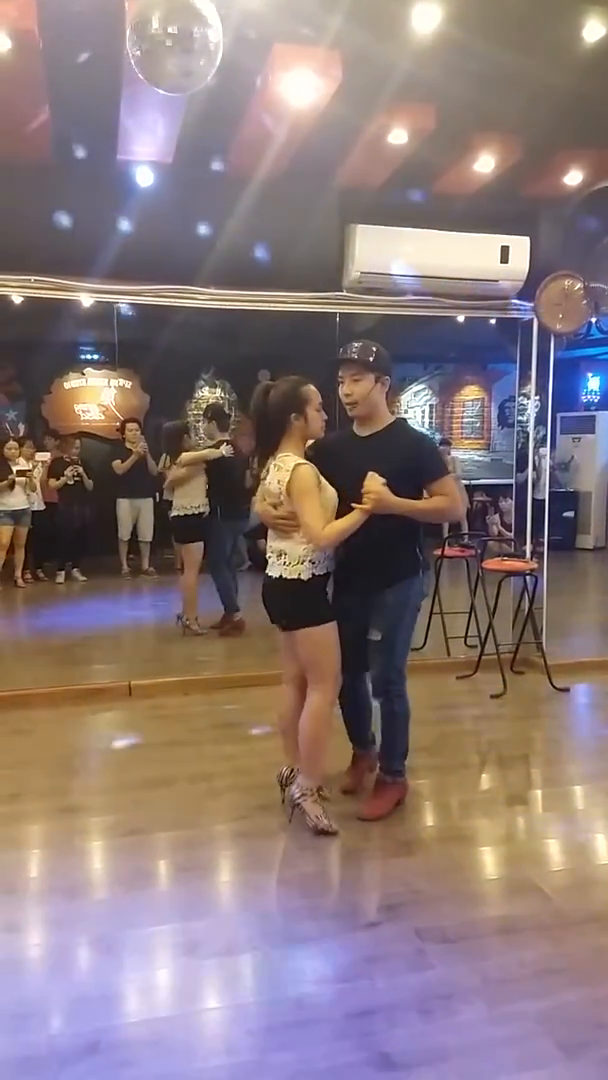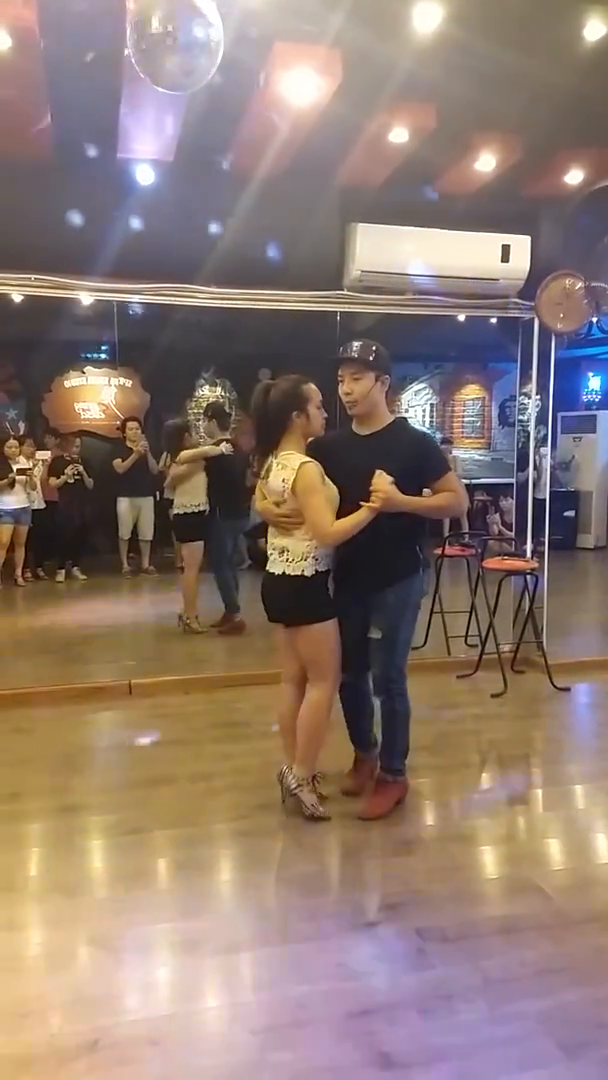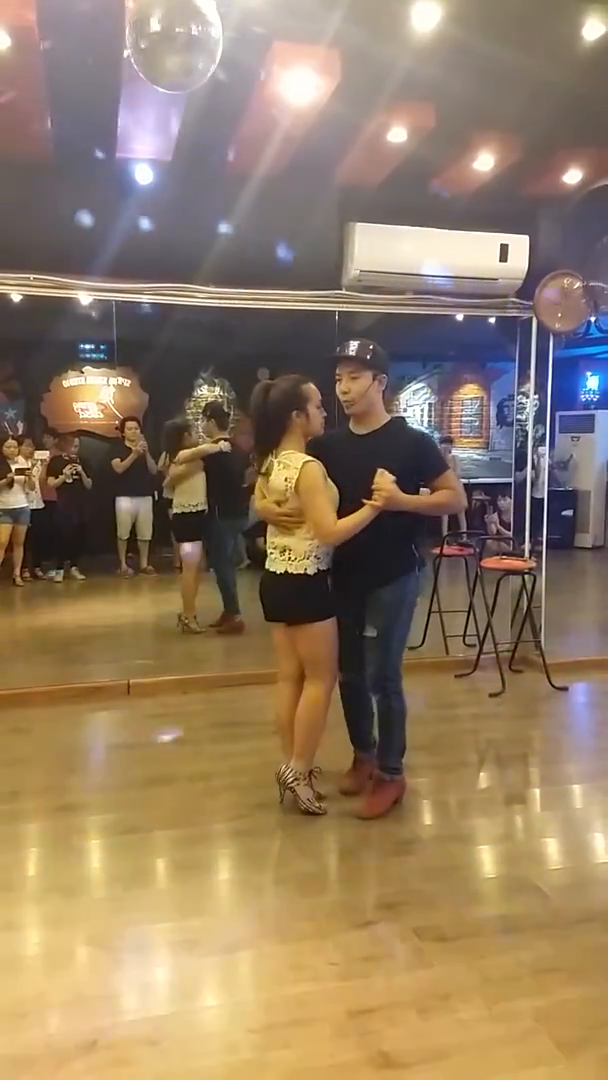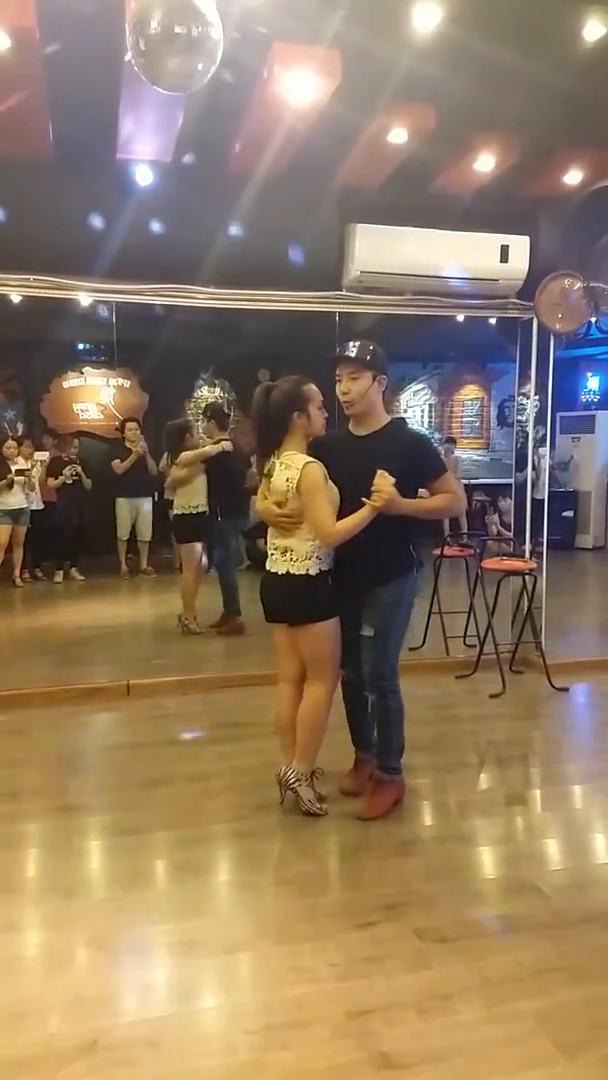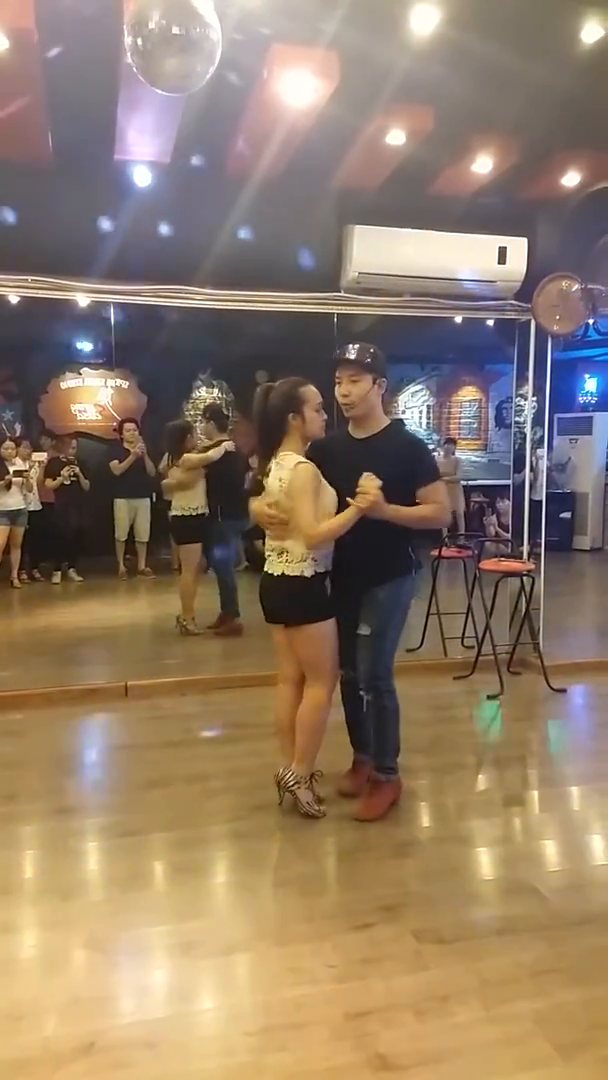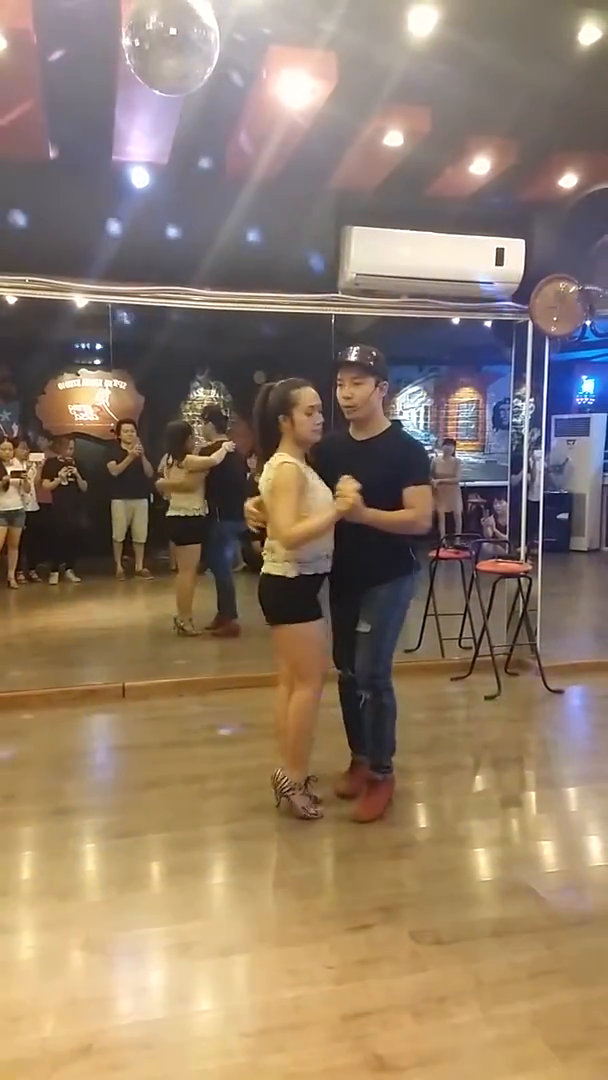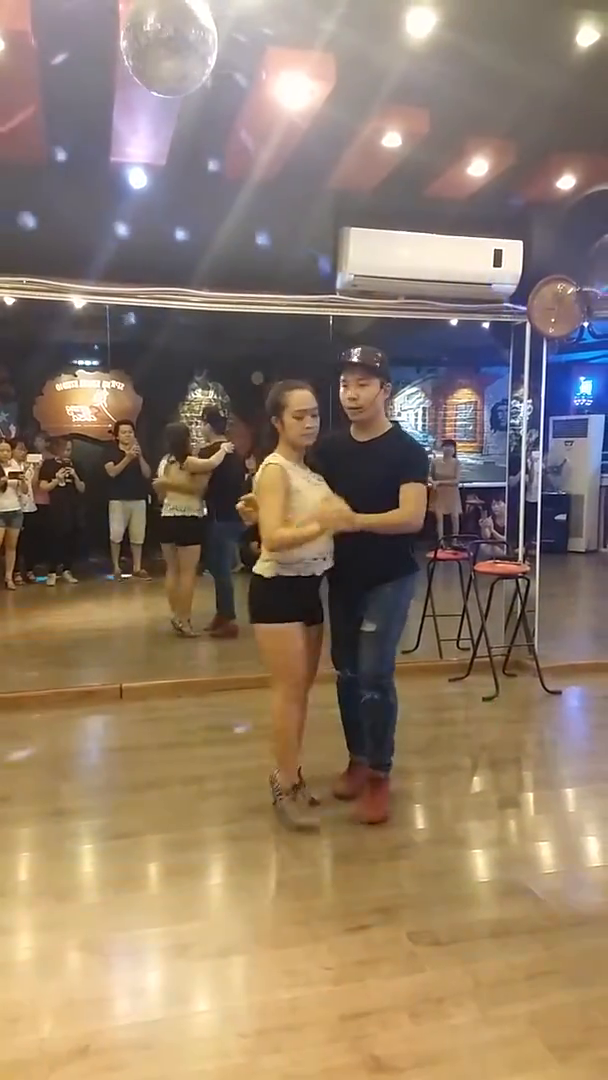
dt=0.1s
person 1, frame 1
left shoulder: (412, 444)
right shoulder: (332, 447)
left elbow: (453, 507)
left wrist: (394, 504)
right wrist: (267, 509)
left hip: (397, 580)
right hip: (349, 578)
left knee: (387, 678)
right knee: (347, 672)
left ankle: (393, 776)
right ankle: (363, 750)
person 1, frame 2
left shoulder: (413, 443)
right shoulder: (330, 446)
left elbow: (457, 501)
left wrist: (401, 502)
right wrist: (267, 507)
left hip: (397, 579)
right hip: (348, 576)
left knee: (388, 677)
right knee: (348, 672)
left ankle: (393, 775)
right ankle: (365, 754)
person 1, frame 3
left shoulder: (411, 442)
right shoulder: (327, 445)
left elbow: (455, 498)
left wrist: (402, 501)
right wrist: (266, 505)
left hip: (393, 577)
right hip: (344, 575)
left knee: (382, 675)
right knee: (349, 672)
left ankle: (391, 774)
right ankle: (363, 755)
person 1, frame 4
left shoulder: (409, 443)
right shoulder: (327, 446)
left elbow: (454, 502)
left wrist: (400, 505)
right wrist: (267, 507)
left hip: (391, 577)
right hip: (344, 574)
left knee: (379, 674)
right knee: (351, 672)
left ankle: (390, 775)
right ankle: (364, 756)
person 1, frame 5
left shoulder: (408, 447)
right shoulder: (328, 448)
left elbow: (440, 513)
left wrist: (385, 509)
right wrist: (264, 507)
left hip: (389, 578)
right hip: (344, 575)
left knee: (375, 674)
right knee: (350, 671)
left ankle: (387, 774)
right ankle: (363, 757)
person 1, frame 6
left shoulder: (406, 449)
right shoulder: (329, 448)
left elbow: (420, 519)
left wrist: (362, 513)
right wrist: (256, 507)
left hip: (389, 578)
right hip: (343, 576)
left knee: (372, 673)
right knee: (348, 671)
left ankle: (382, 774)
right ankle: (360, 758)
person 1, frame 7
left shoulder: (405, 451)
right shoulder: (328, 448)
left elbow: (411, 518)
left wrist: (352, 521)
right wrist: (258, 507)
left hip: (388, 576)
right hip: (342, 577)
left knee: (373, 673)
right knee: (349, 672)
left ankle: (379, 774)
right ankle: (358, 759)
person 2, frame 1
left shoulder: (274, 464)
right shoulder: (302, 471)
left elbow: (264, 511)
right elbow: (321, 537)
right wrist: (364, 509)
left hip: (278, 582)
right hip: (302, 587)
left knee: (295, 681)
right knee: (324, 686)
left ankle: (293, 772)
right ankle: (307, 788)
person 2, frame 2
left shoulder: (274, 462)
right shoulder: (307, 469)
left elbow: (261, 503)
right elbow: (329, 534)
right wrist: (373, 507)
left hip: (278, 579)
right hip: (303, 584)
left knee: (294, 679)
right knee: (323, 681)
left ankle: (291, 768)
right ankle: (302, 777)
person 2, frame 3
left shoulder: (272, 463)
right shoulder: (309, 468)
left elbow: (261, 506)
right elbow: (330, 533)
right wrist: (375, 505)
left hip: (275, 579)
right hip: (304, 582)
left knee: (290, 678)
right knee: (320, 679)
left ankle: (291, 767)
right ankle: (299, 772)
person 2, frame 4
left shoulder: (274, 463)
right shoulder: (310, 468)
left elbow: (262, 508)
right elbow: (329, 534)
right wrist: (374, 506)
left hip: (276, 580)
right hip: (305, 583)
left knee: (291, 679)
right knee: (322, 680)
left ankle: (291, 769)
right ankle: (301, 773)
person 2, frame 5
left shoulder: (279, 464)
right shoulder: (300, 469)
right elbow: (312, 536)
right wrist: (359, 509)
left hip: (280, 581)
right hip: (299, 585)
left knee: (293, 680)
right knee: (321, 680)
left ankle: (290, 770)
right ankle: (299, 775)
person 2, frame 6
left shoulder: (284, 464)
right shoulder: (289, 469)
right elbow: (289, 535)
right wrist: (340, 509)
left hip: (285, 583)
right hip: (292, 585)
left knee: (291, 681)
right knee: (309, 683)
left ankle: (288, 773)
right ankle: (294, 779)
person 2, frame 7
left shoulder: (310, 469)
right shoulder: (273, 470)
right elbow: (273, 538)
left wrist: (335, 520)
right wrist: (321, 524)
left hip: (308, 585)
right hip: (276, 588)
left knee: (301, 684)
right knee: (290, 688)
left ankle: (289, 772)
right ankle: (287, 786)
